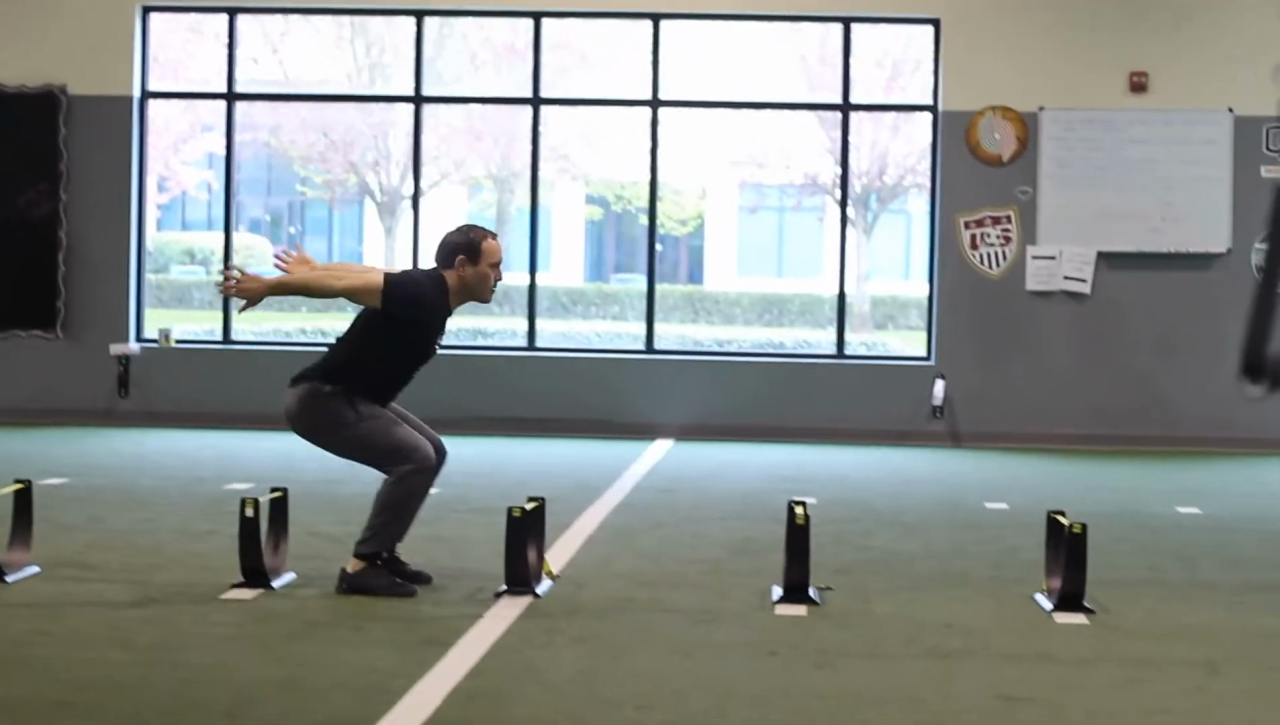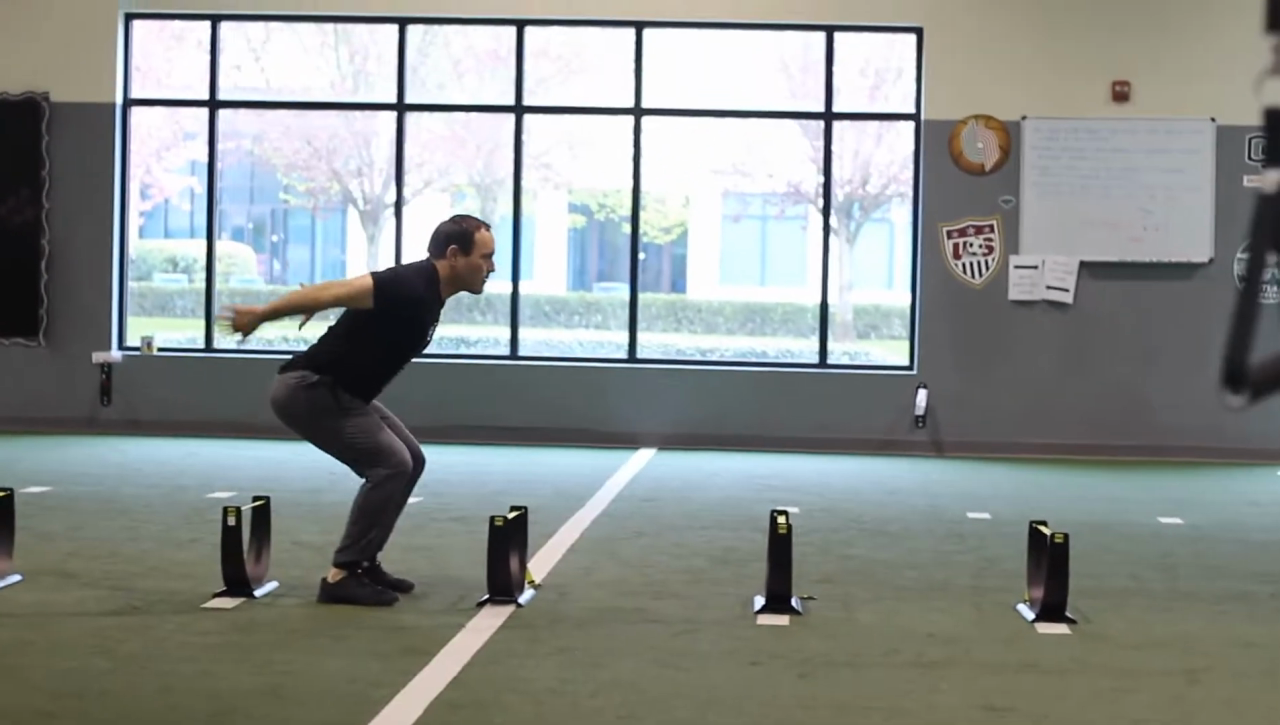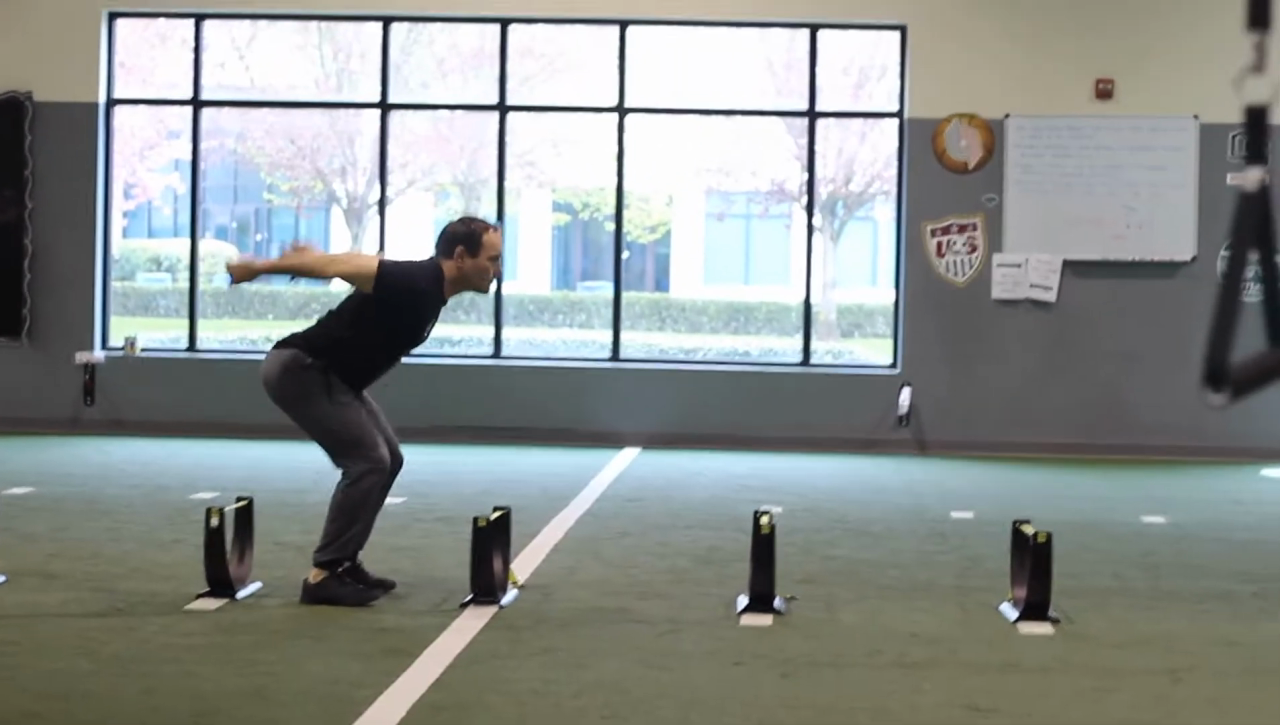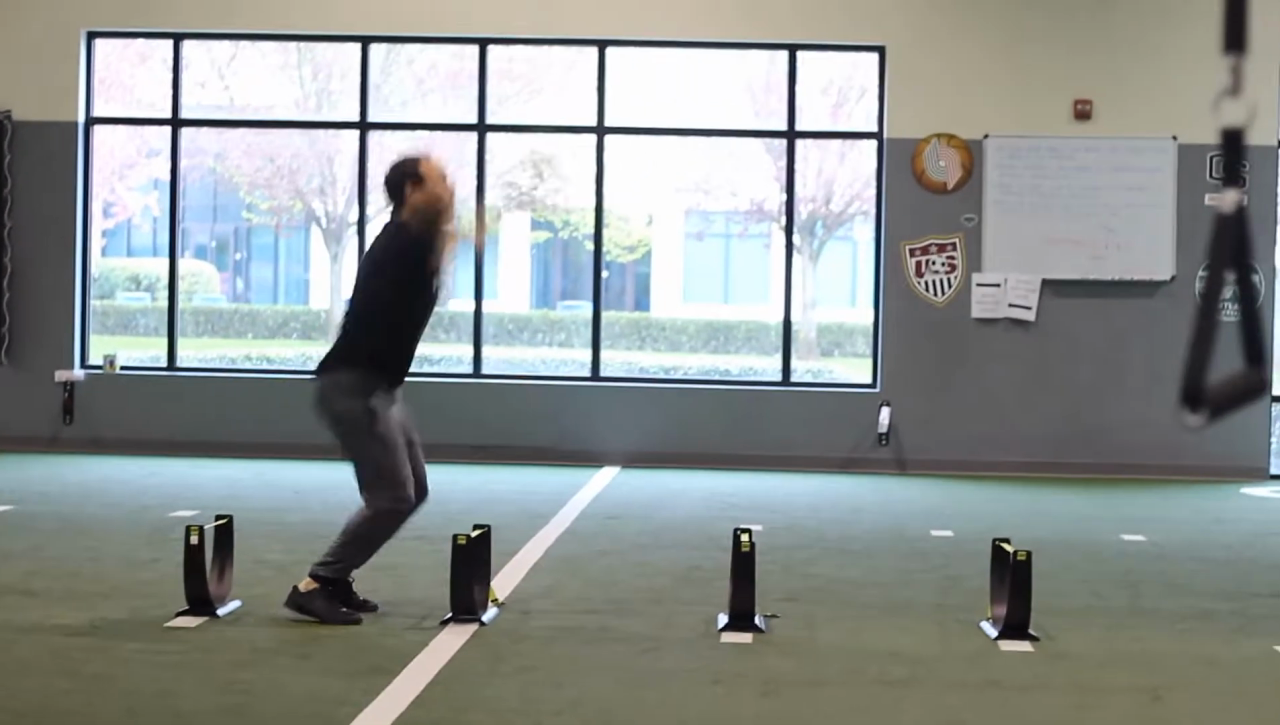
dt=0.3s
person 1, frame 1
left shoulder: (433, 296)
right shoulder: (418, 293)
left elbow: (356, 272)
right elbow: (342, 283)
left wrist: (310, 268)
right wrist: (267, 287)
left hip: (348, 396)
right hip: (321, 399)
left knee: (431, 453)
right knee: (416, 459)
left ankle: (380, 554)
right ankle: (362, 566)
person 1, frame 2
left shoulder: (428, 290)
right shoulder: (411, 289)
left elbow: (338, 293)
right elbow: (331, 293)
right wrist: (260, 316)
left hip: (338, 388)
right hip: (308, 388)
left knee: (410, 461)
right knee: (391, 465)
left ankle: (362, 564)
right ankle: (343, 574)
person 1, frame 3
left shoulder: (431, 287)
right shoulder: (414, 284)
left elbow: (354, 261)
right elbow: (336, 266)
left wrist: (307, 257)
right wrist: (260, 269)
left hip: (329, 375)
right hip: (299, 369)
left knee: (387, 461)
right knee: (370, 462)
left ankle: (342, 564)
right ankle: (323, 575)
person 1, frame 4
left shoulder: (414, 243)
right shoulder: (404, 242)
left hip: (378, 392)
right hip: (356, 392)
left knee: (412, 492)
right knee: (392, 498)
left ankle: (330, 581)
right ankle: (314, 588)
